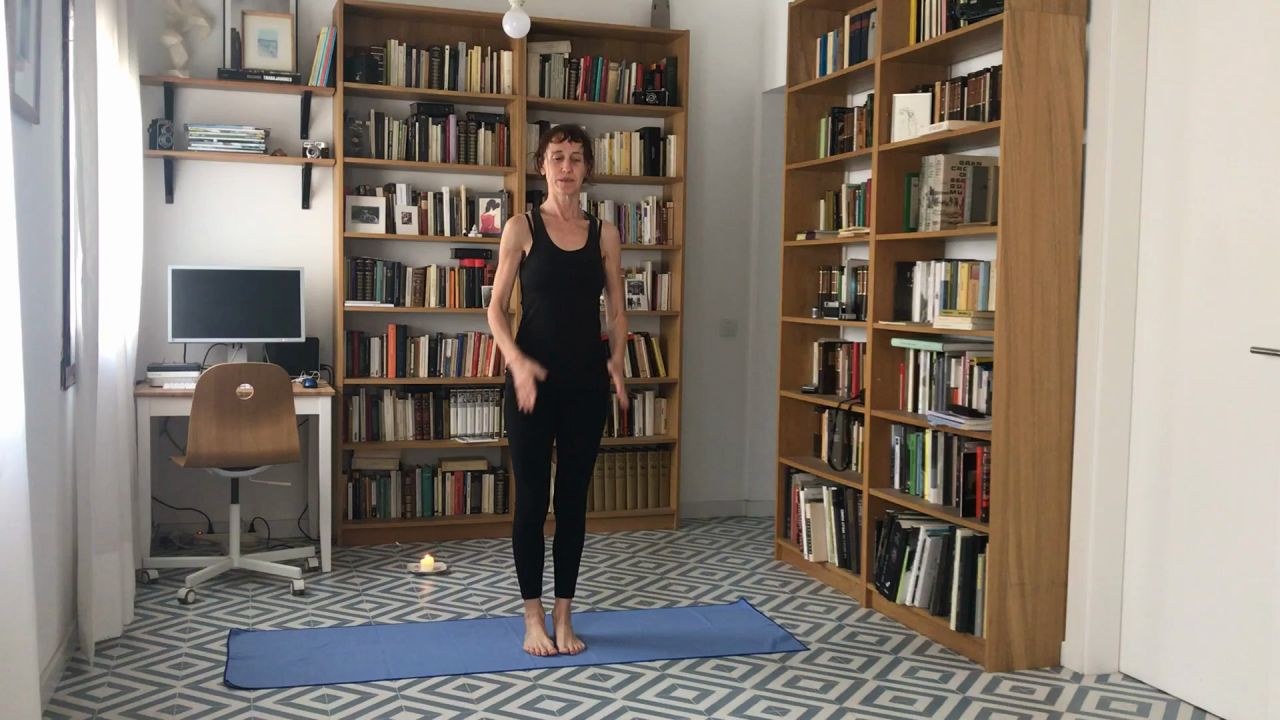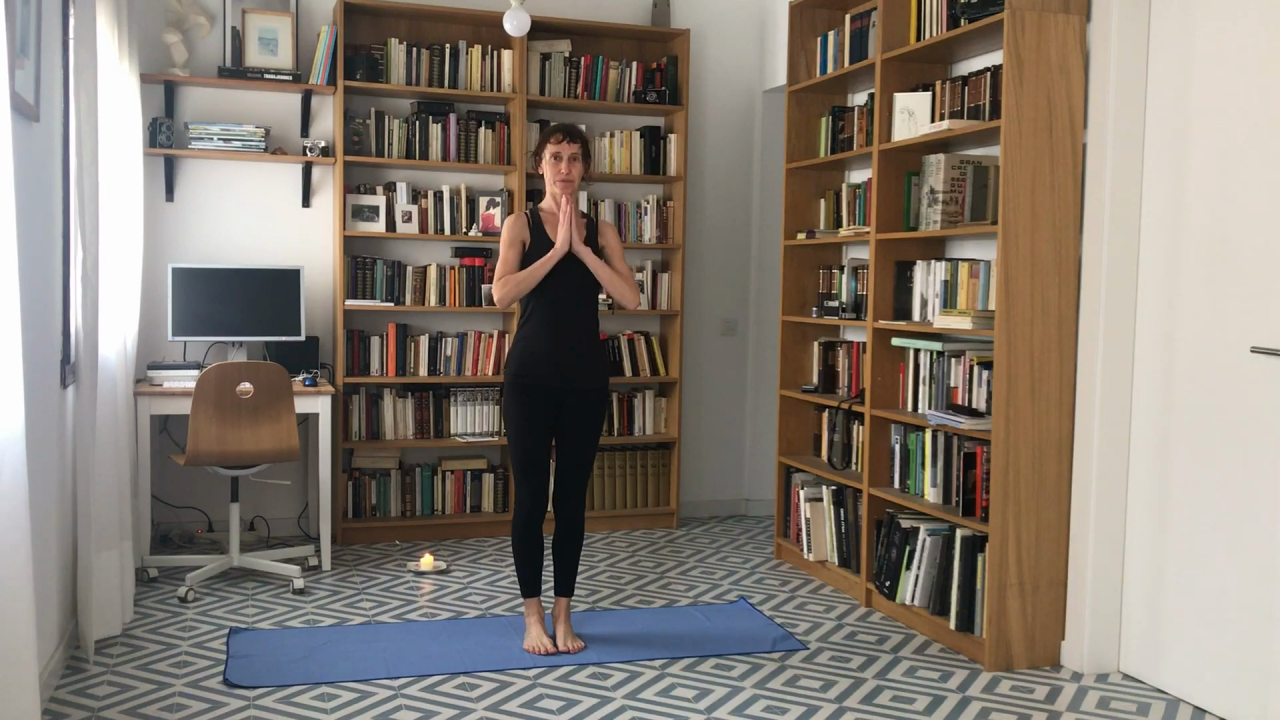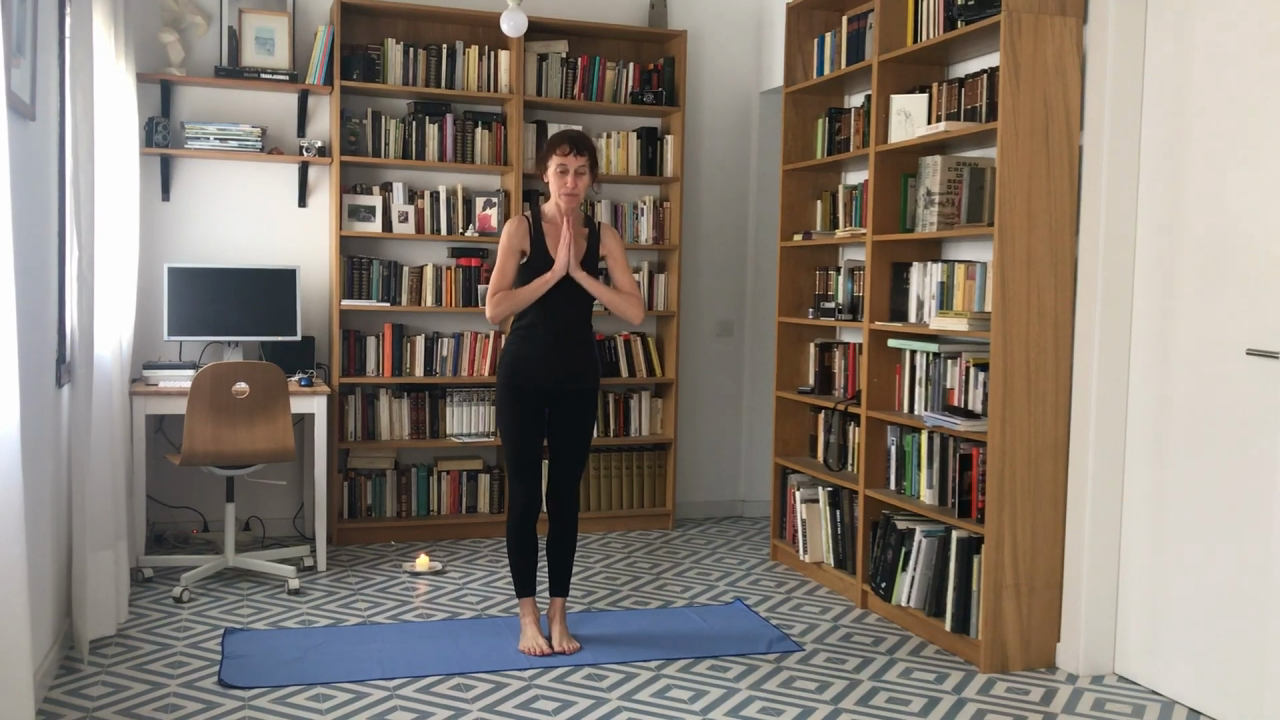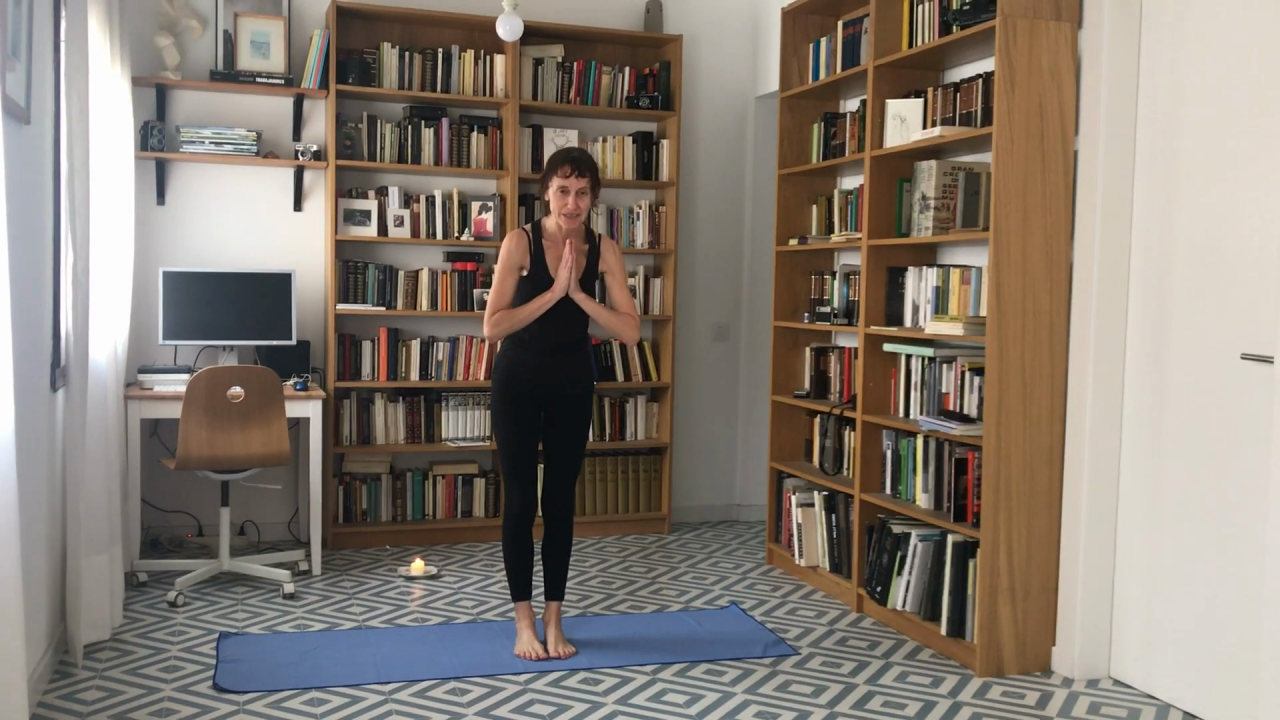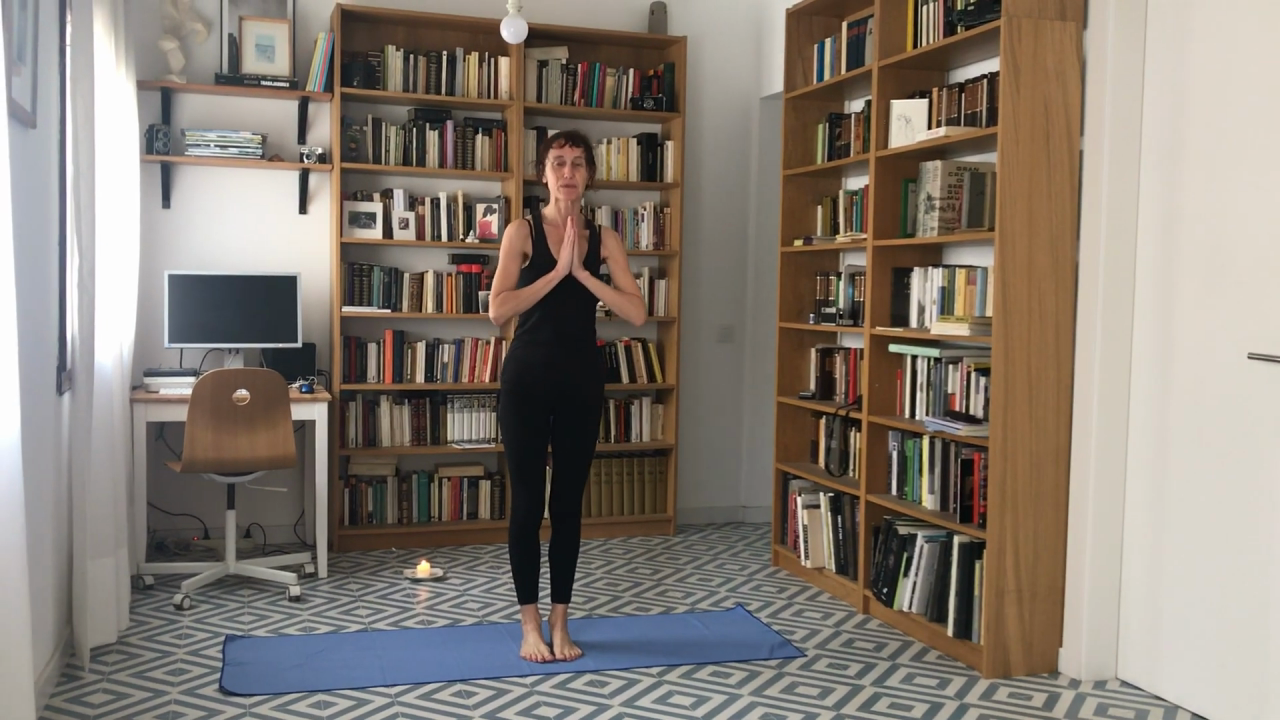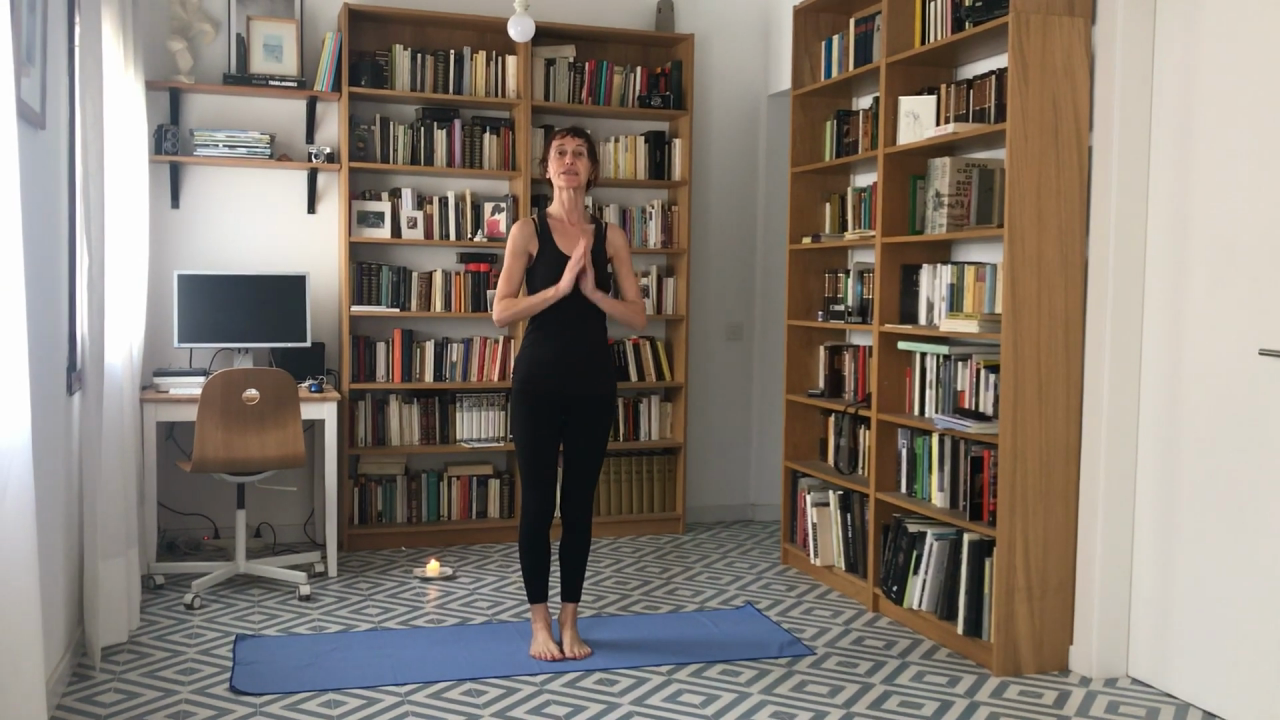
dt=0.4s
person 1, frame 1
left shoulder: (603, 233)
right shoulder: (522, 227)
left elbow: (616, 310)
right elbow: (496, 309)
left wrist: (617, 360)
right wrist: (516, 360)
left hip: (587, 377)
right hip: (535, 374)
left knee: (573, 497)
right knee: (532, 497)
left ankle: (563, 616)
right ankle: (533, 618)
person 1, frame 2
left shoulder: (600, 230)
right shoulder: (522, 223)
left elbow: (632, 297)
right elbow: (501, 293)
left wrist: (581, 248)
right wrist: (557, 248)
left hip: (586, 371)
right hip: (532, 370)
left knee: (572, 496)
right knee: (531, 496)
left ankle: (563, 615)
right ankle: (533, 617)
person 1, frame 3
left shoulder: (603, 236)
right shoulder: (521, 228)
left elbow: (635, 311)
right elbow: (495, 308)
left wrist: (579, 272)
right wrist: (554, 271)
left hip: (577, 376)
right hip: (523, 374)
left knee: (565, 496)
right knee: (525, 496)
left ankle: (558, 615)
right ankle: (528, 618)
person 1, frame 4
left shoulder: (603, 249)
right shoulder: (521, 242)
left elbow: (630, 331)
right elbow: (492, 326)
left wrist: (577, 293)
right wrist: (554, 291)
left hip: (572, 382)
right hip: (518, 379)
left knee: (560, 500)
right knee: (520, 500)
left ankle: (554, 619)
right ankle: (524, 622)
person 1, frame 5
left shoulder: (604, 238)
right shoulder: (522, 231)
left elbow: (637, 313)
right elbow: (498, 310)
left wrist: (582, 271)
right wrist: (557, 269)
left hip: (581, 379)
right hip: (528, 378)
left knee: (568, 503)
right knee: (528, 502)
left ankle: (560, 622)
right ankle: (530, 625)
person 1, frame 6
left shoulder: (610, 236)
right shoulder: (528, 230)
left elbow: (638, 315)
right elbow: (501, 309)
left wrist: (596, 293)
right wrist: (561, 286)
left hip: (593, 379)
right hip: (539, 377)
left knee: (579, 502)
right knee: (537, 502)
left ankle: (570, 621)
right ankle: (540, 623)
